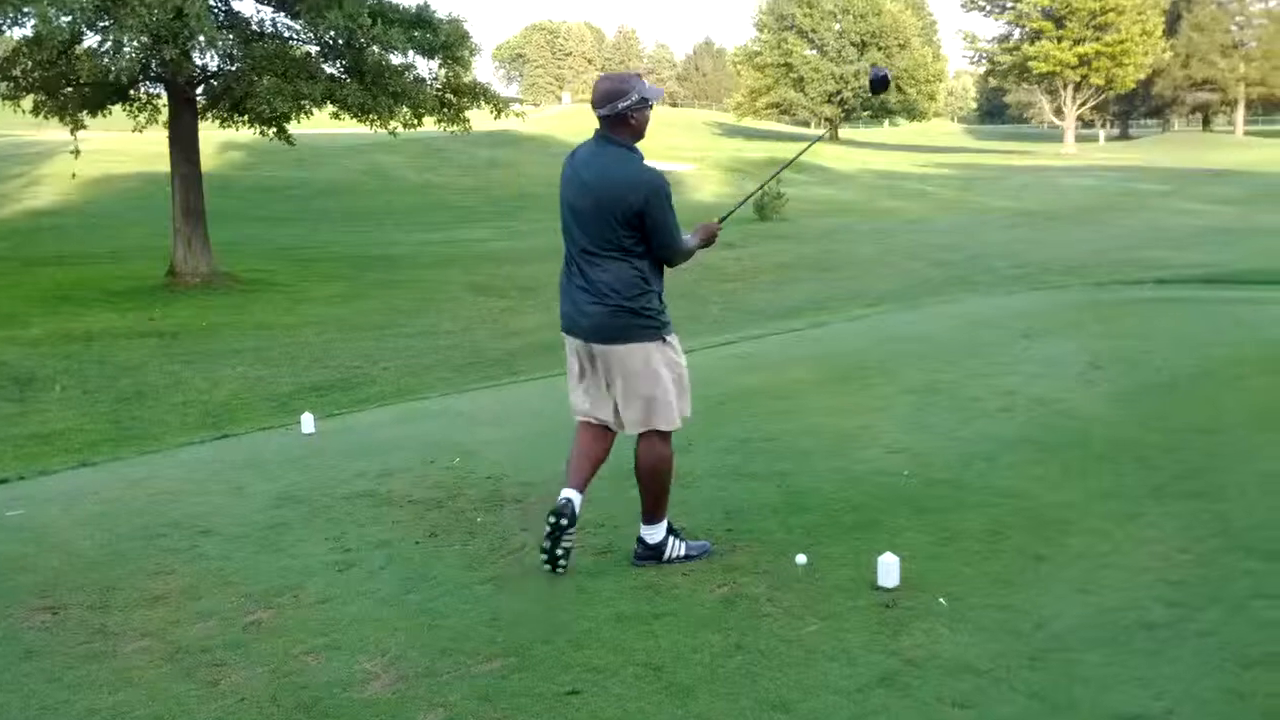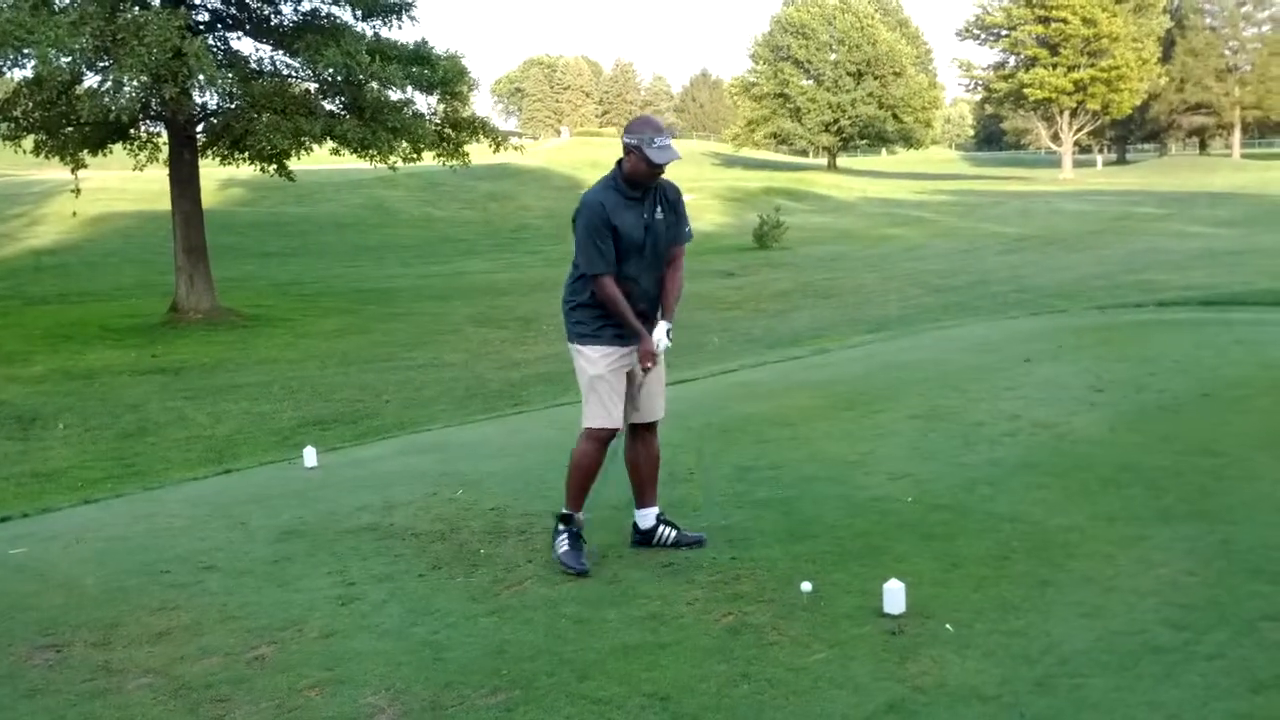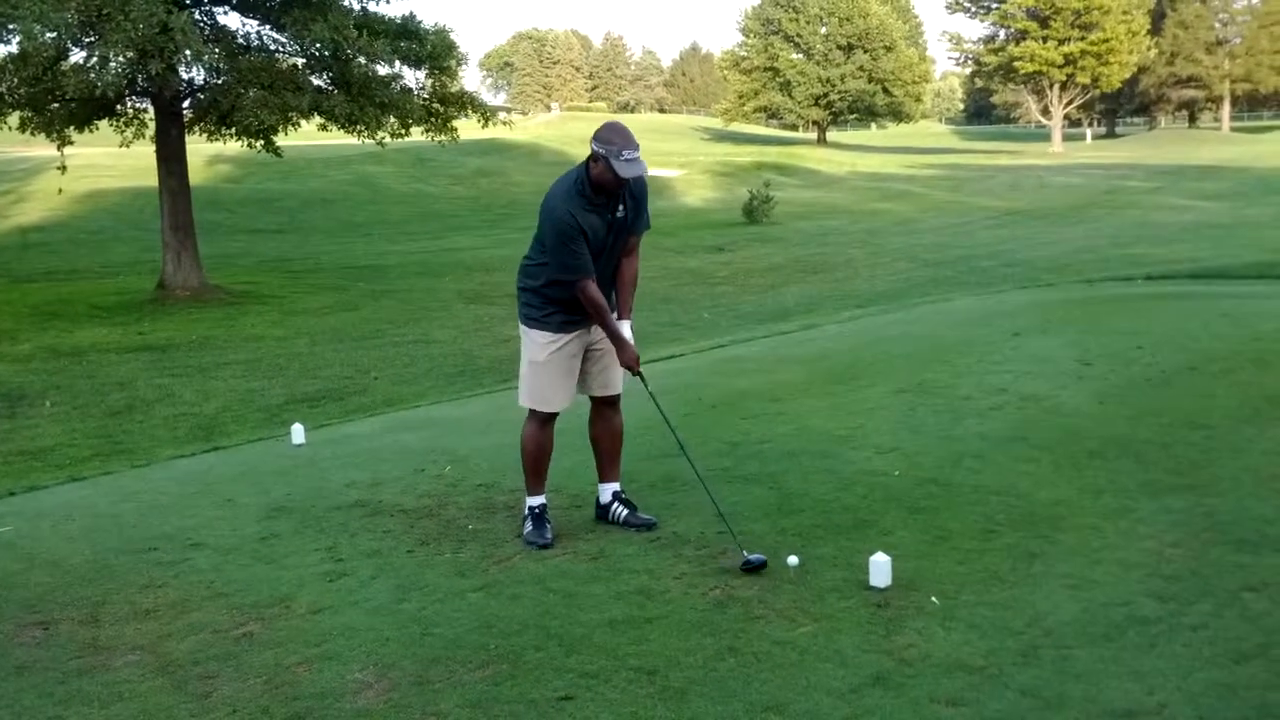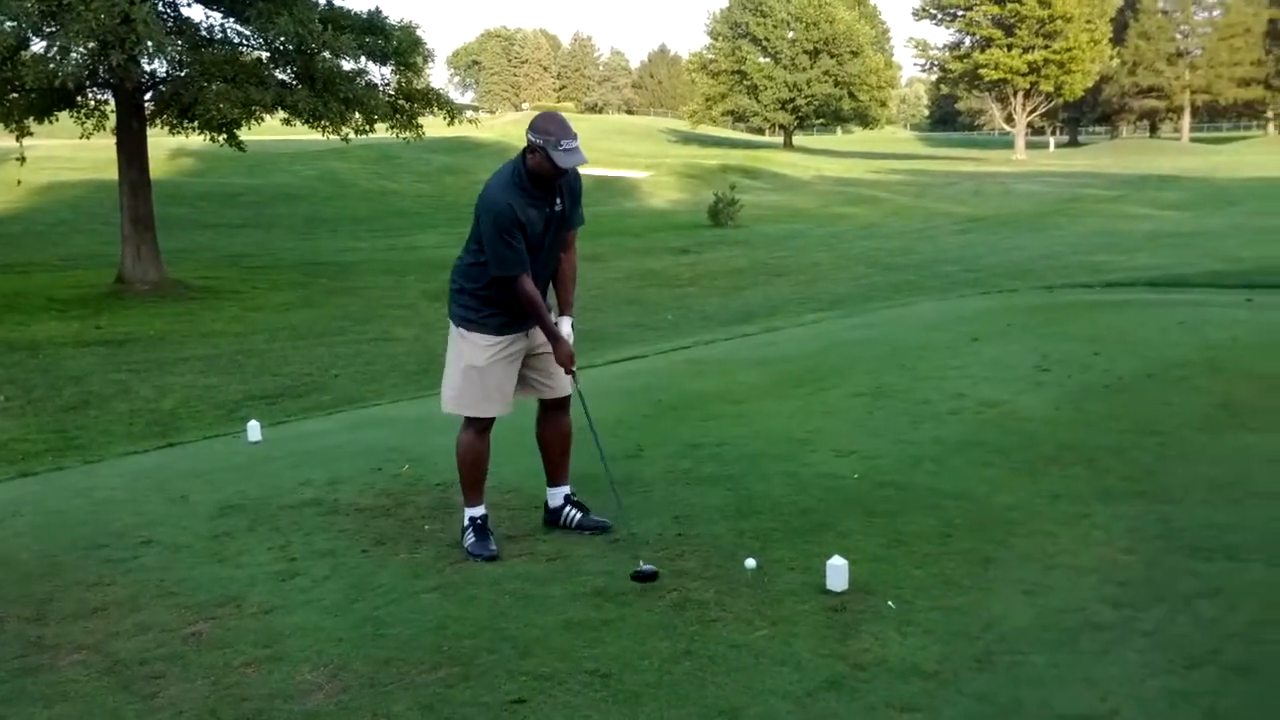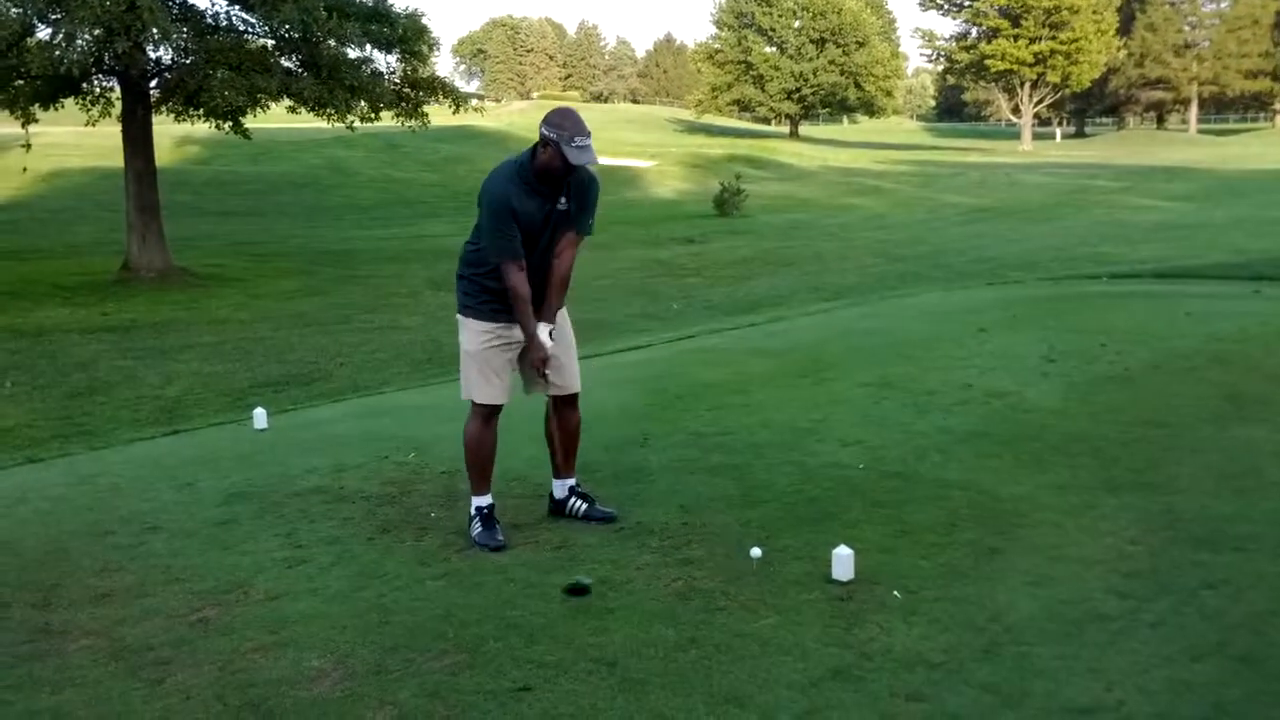
dt=1s
person 1, frame 1
left shoulder: (576, 161)
right shoulder: (645, 181)
right elbow: (669, 255)
left wrist: (681, 237)
right wrist: (700, 238)
left hip: (579, 317)
right hip: (631, 324)
left knee: (596, 421)
right knee: (654, 429)
left ankle: (567, 505)
right ankle: (654, 537)
person 1, frame 2
left shoulder: (670, 195)
right shoulder: (597, 205)
left elbow: (675, 262)
right elbow: (602, 281)
left wrist: (664, 323)
right wrist: (639, 335)
left hip: (647, 329)
right hip: (599, 332)
left knee: (645, 425)
right knee: (602, 429)
left ankle: (647, 522)
right ankle: (568, 523)
person 1, frame 3
left shoulder: (634, 188)
right shoulder: (562, 206)
left elbow: (628, 255)
right elbow: (583, 285)
left wrist: (625, 322)
right wrist: (619, 343)
left hip: (600, 308)
right hip: (550, 312)
left knee: (608, 400)
right knee: (544, 410)
left ankle: (609, 498)
right ankle: (535, 506)
person 1, frame 4
left shoulder: (568, 181)
right shoulder: (500, 200)
left elbow: (565, 251)
right elbow: (519, 281)
left wrist: (566, 319)
right wrist: (554, 339)
left hip: (534, 312)
right hip: (484, 315)
left knee: (557, 403)
right knee: (479, 418)
left ankle: (559, 501)
right ankle: (474, 519)
person 1, frame 5
left shoulder: (585, 185)
right shoulder: (503, 187)
left elbow: (564, 258)
right elbow: (509, 270)
left wrist: (547, 325)
right wrist: (530, 339)
left hip: (545, 304)
right hip: (489, 308)
left knee: (566, 397)
right knee: (486, 407)
left ankle: (564, 492)
right ankle: (481, 508)
